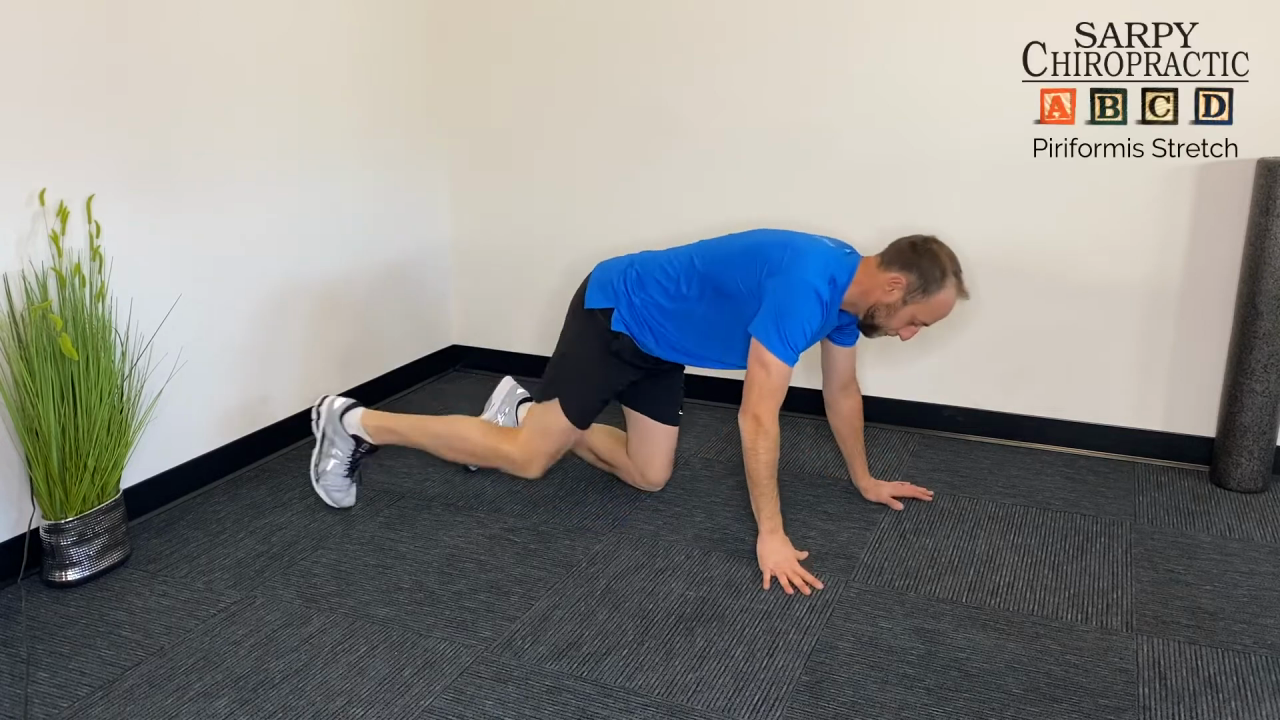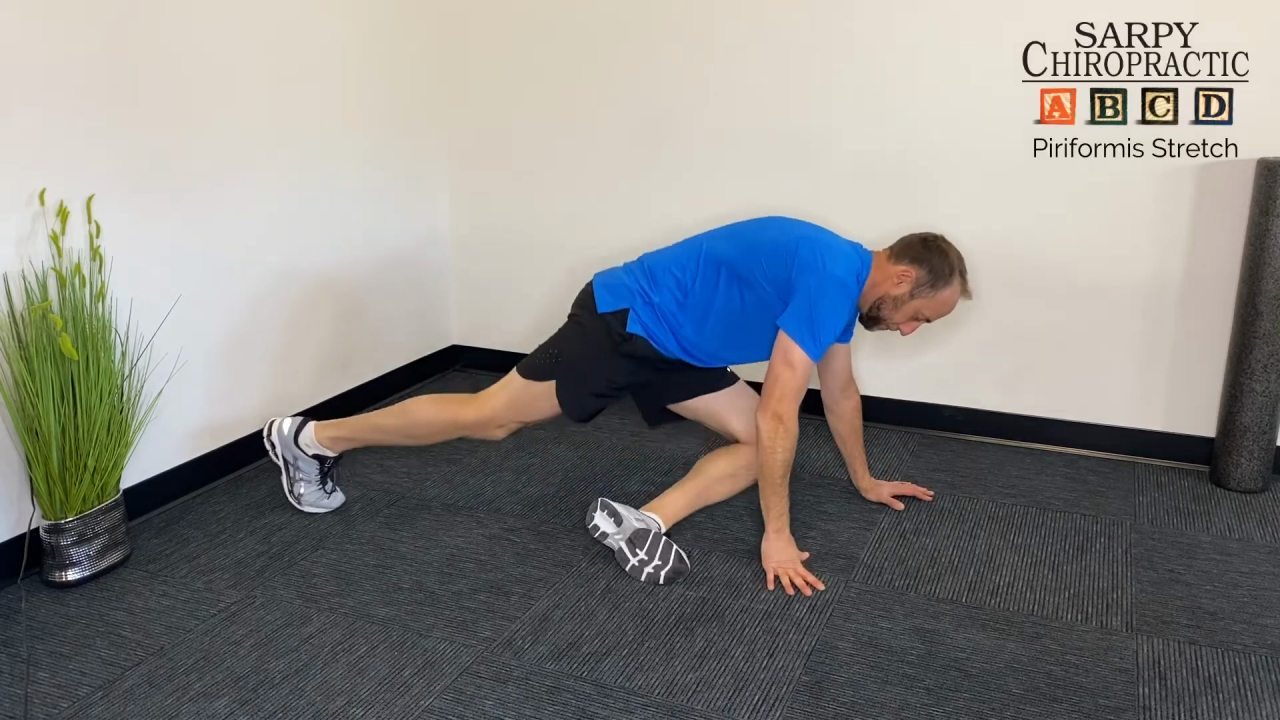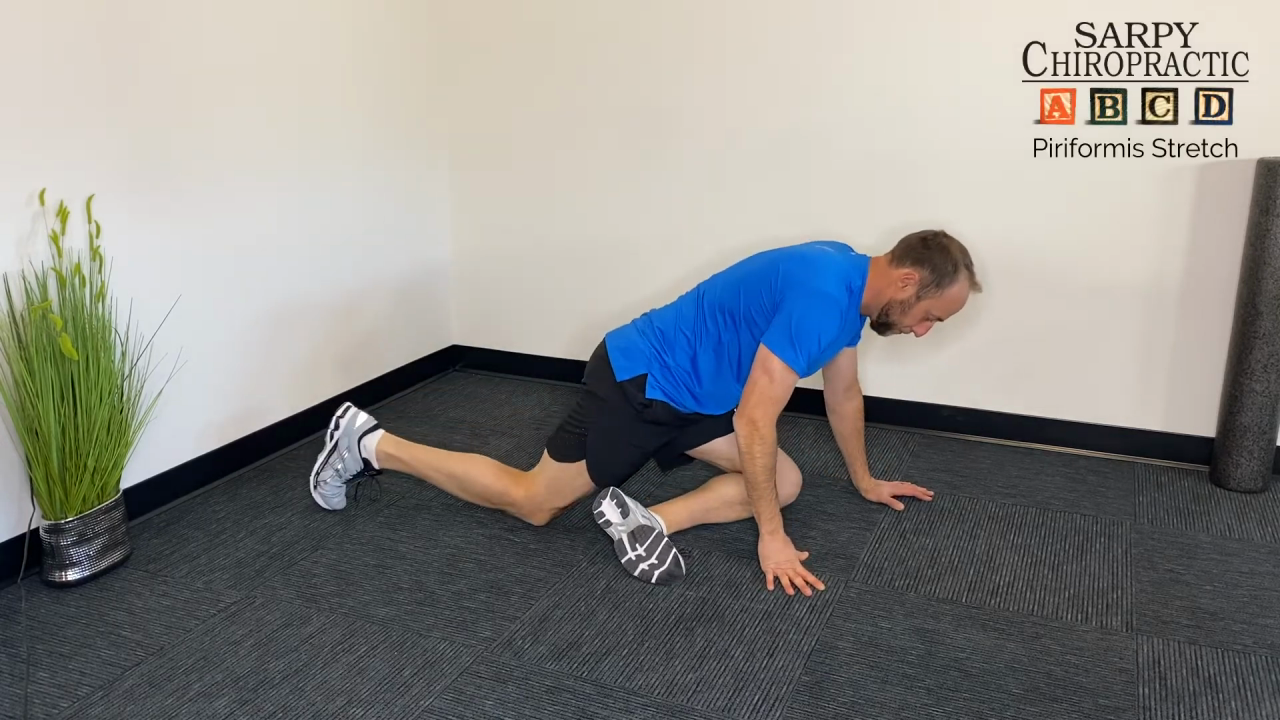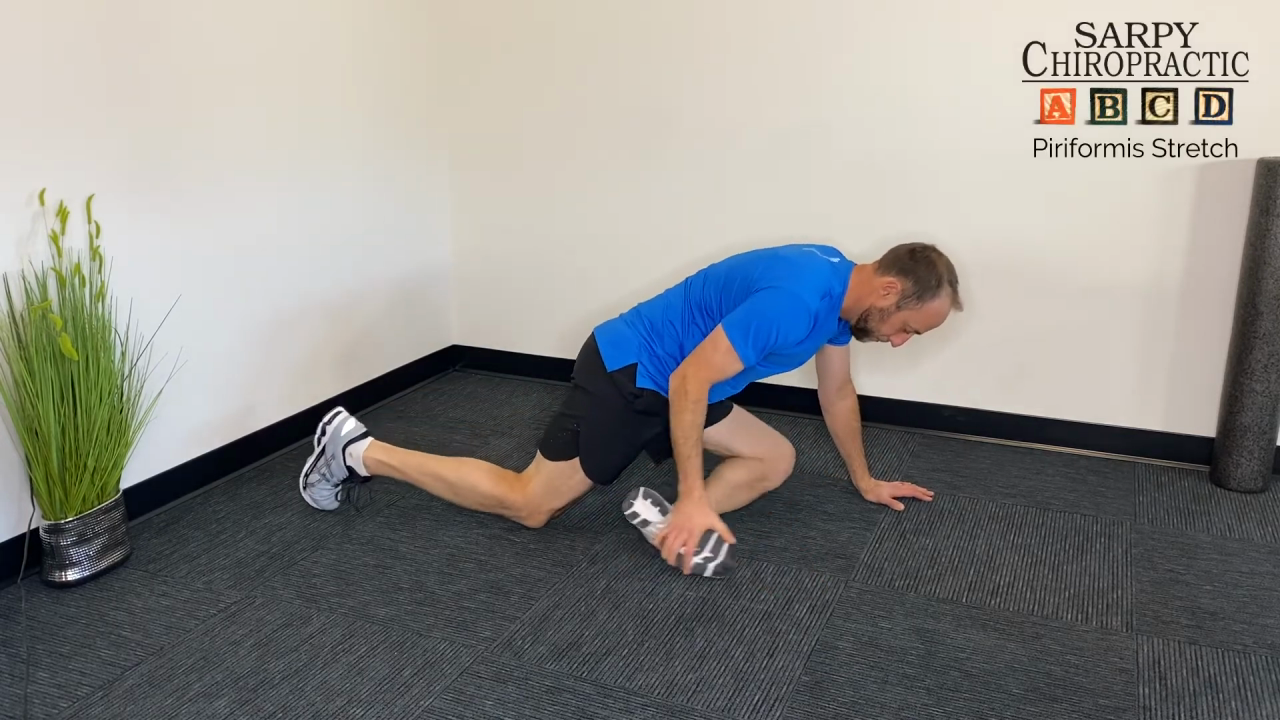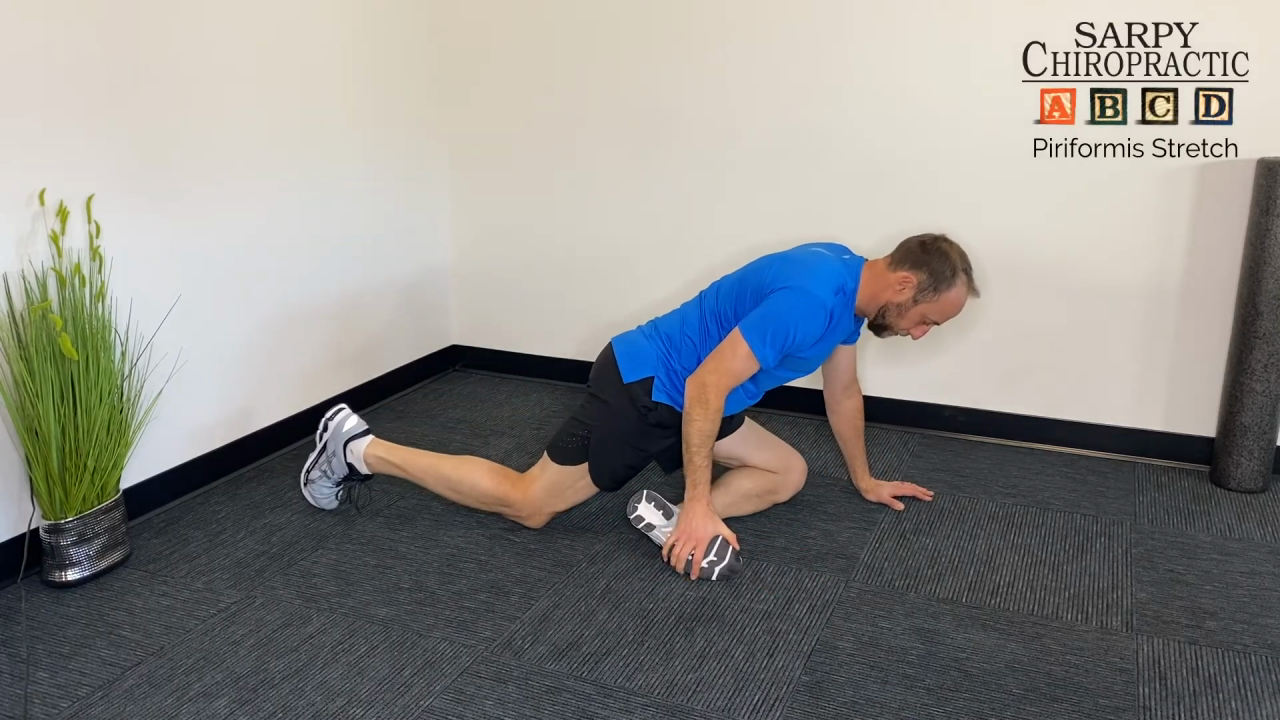
dt=1s
person 1, frame 1
left shoulder: (847, 291)
right shoulder: (807, 285)
left elbow: (842, 392)
right elbow: (757, 420)
left wrist: (864, 480)
right wrist: (771, 535)
left hip: (656, 337)
right hip: (616, 314)
left knee: (648, 475)
right knee: (526, 458)
left ankle: (525, 408)
right ankle: (354, 423)
person 1, frame 2
left shoulder: (845, 281)
right shoulder: (832, 280)
left elbow: (840, 391)
right elbow: (778, 415)
left wrist: (864, 480)
right wrist: (777, 535)
left hip: (669, 343)
right hip: (626, 320)
left knee: (761, 448)
right knee: (490, 417)
left ankle: (642, 522)
right ankle: (309, 439)
person 1, frame 3
left shoulder: (851, 284)
right shoulder: (824, 295)
left elbow: (843, 391)
right elbow: (753, 421)
left wrist: (865, 481)
right wrist: (770, 537)
left hip: (682, 393)
right hip: (637, 381)
left knee: (785, 482)
right knee: (531, 503)
left ankle: (646, 522)
right ankle: (371, 444)
person 1, frame 4
left shoulder: (839, 285)
right shoulder: (796, 299)
left elbow: (837, 392)
right elbow: (690, 382)
left wrist: (865, 481)
right wrist: (694, 497)
left hip: (663, 379)
right hip: (628, 373)
left knee: (776, 461)
right knee: (527, 506)
left ankle: (664, 516)
right ankle: (359, 450)
person 1, frame 5
left shoulder: (849, 282)
right shoulder: (812, 298)
left elbow: (842, 390)
right elbow: (708, 388)
left wrist: (865, 480)
right wrist: (700, 505)
left hip: (677, 392)
right hip: (643, 387)
left knee: (789, 474)
right knee: (526, 504)
left ankle: (669, 517)
right ankle: (360, 447)
